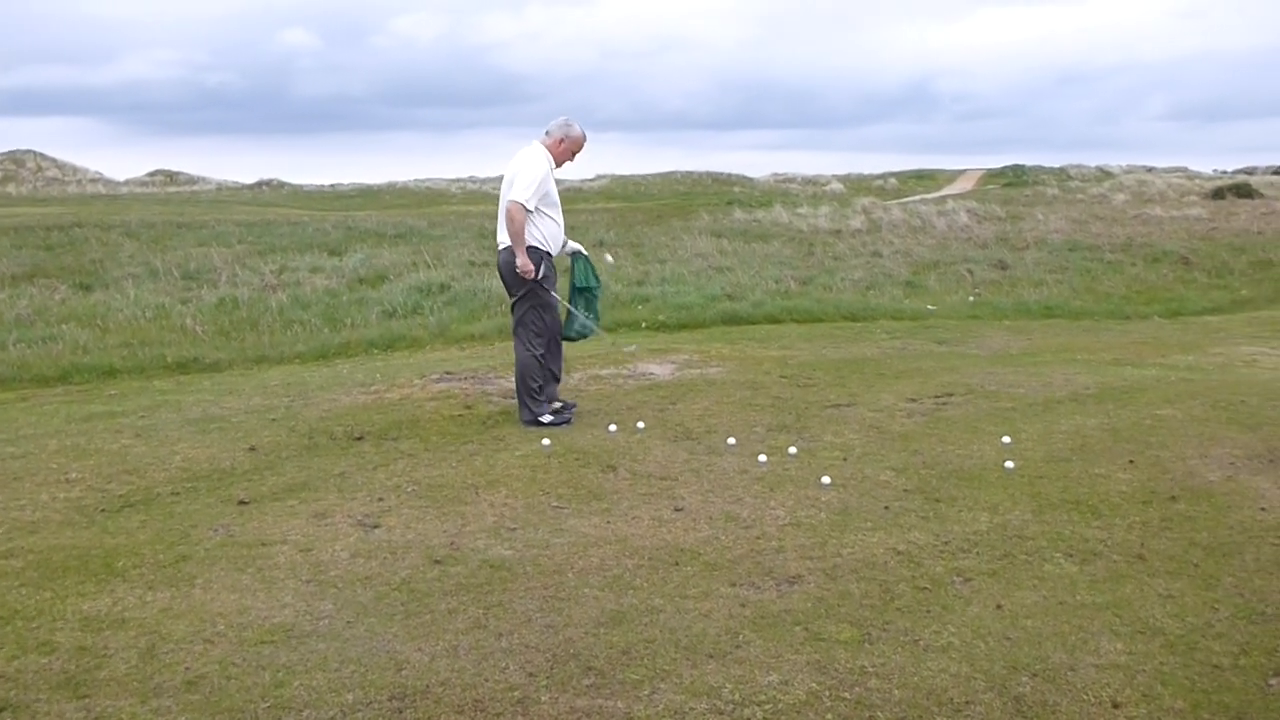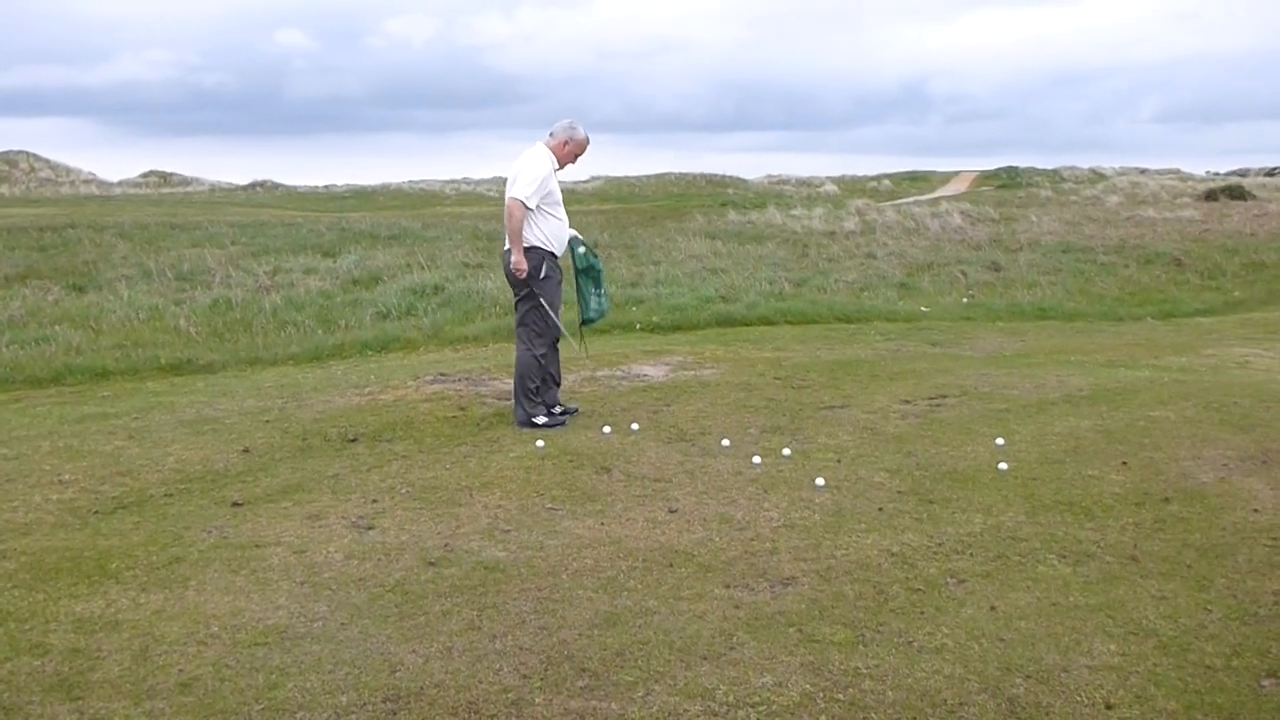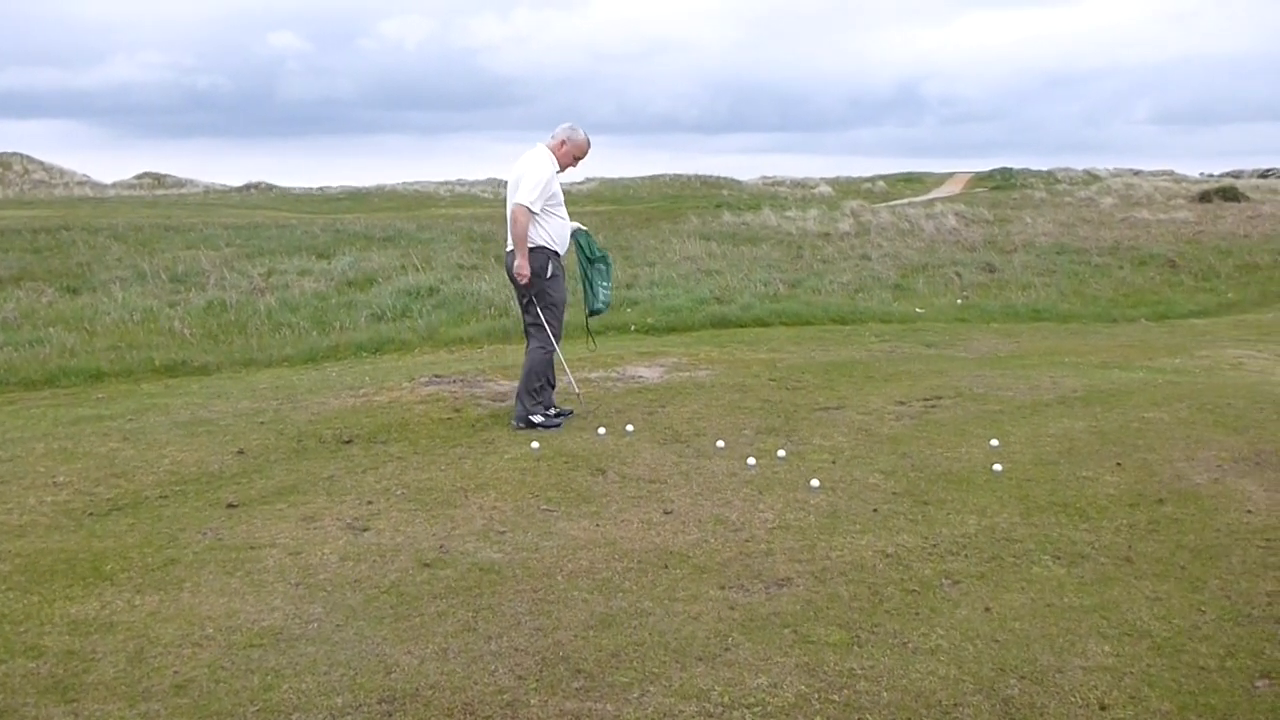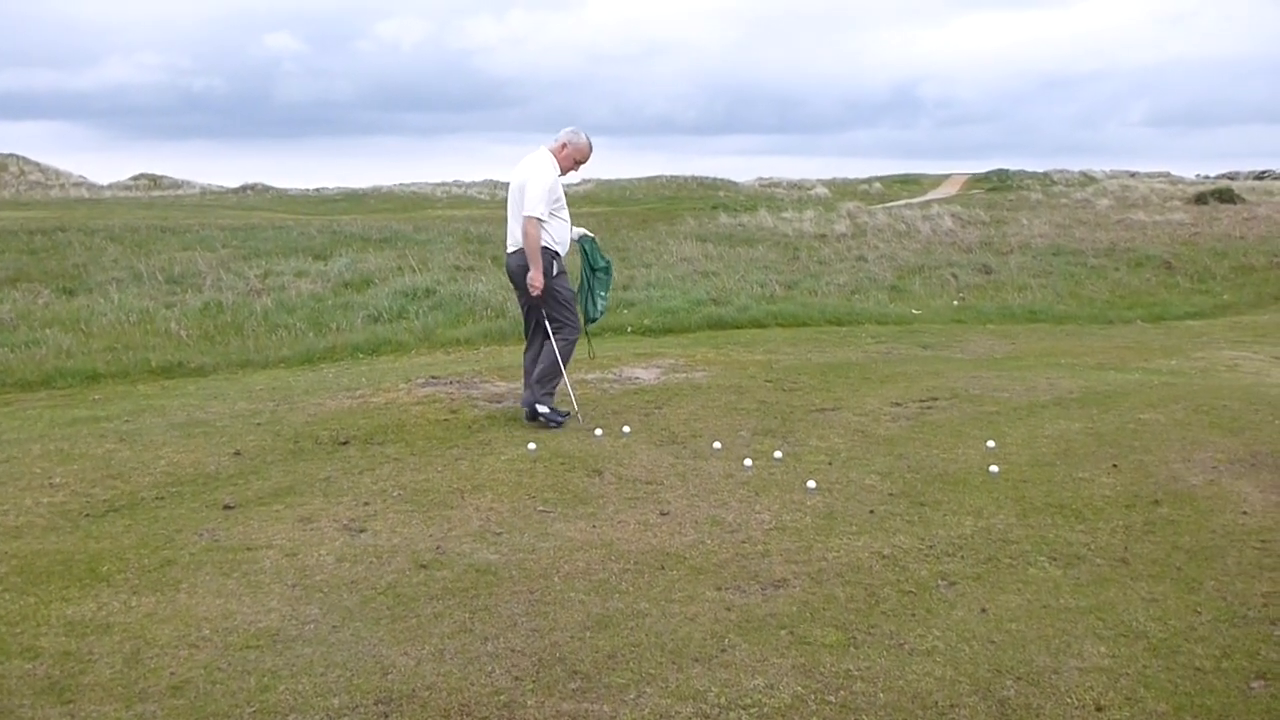
dt=0.2s
person 1, frame 1
left shoulder: (534, 161)
right shoulder: (536, 165)
right elbow: (515, 209)
left wrist: (564, 242)
right wrist: (522, 255)
left hip: (531, 258)
right hip: (530, 261)
left knee: (549, 331)
right knee: (533, 337)
left ankle: (548, 398)
right ankle: (534, 410)
person 1, frame 2
left shoulder: (539, 163)
right shoulder: (538, 165)
right elbow: (514, 206)
left wrist: (564, 233)
right wrist: (516, 253)
left hip: (539, 260)
right hip: (533, 261)
left knee: (548, 334)
right knee: (534, 338)
left ankle: (548, 401)
right ankle: (529, 412)
person 1, frame 3
left shoulder: (538, 164)
right shoulder: (540, 167)
right elbow: (519, 212)
left wrist: (565, 226)
right wrist: (521, 258)
left hip: (537, 260)
right hip: (537, 261)
left knee: (543, 335)
right knee: (545, 336)
left ankle: (542, 404)
right ankle: (528, 410)
person 1, frame 4
left shoulder: (536, 165)
right shoulder: (544, 172)
right elbow: (530, 224)
left wrist: (568, 231)
right wrist: (535, 270)
left hip: (524, 260)
right hip: (540, 262)
left knee: (540, 336)
right knee: (565, 329)
left ankle: (537, 402)
right ankle: (538, 397)
